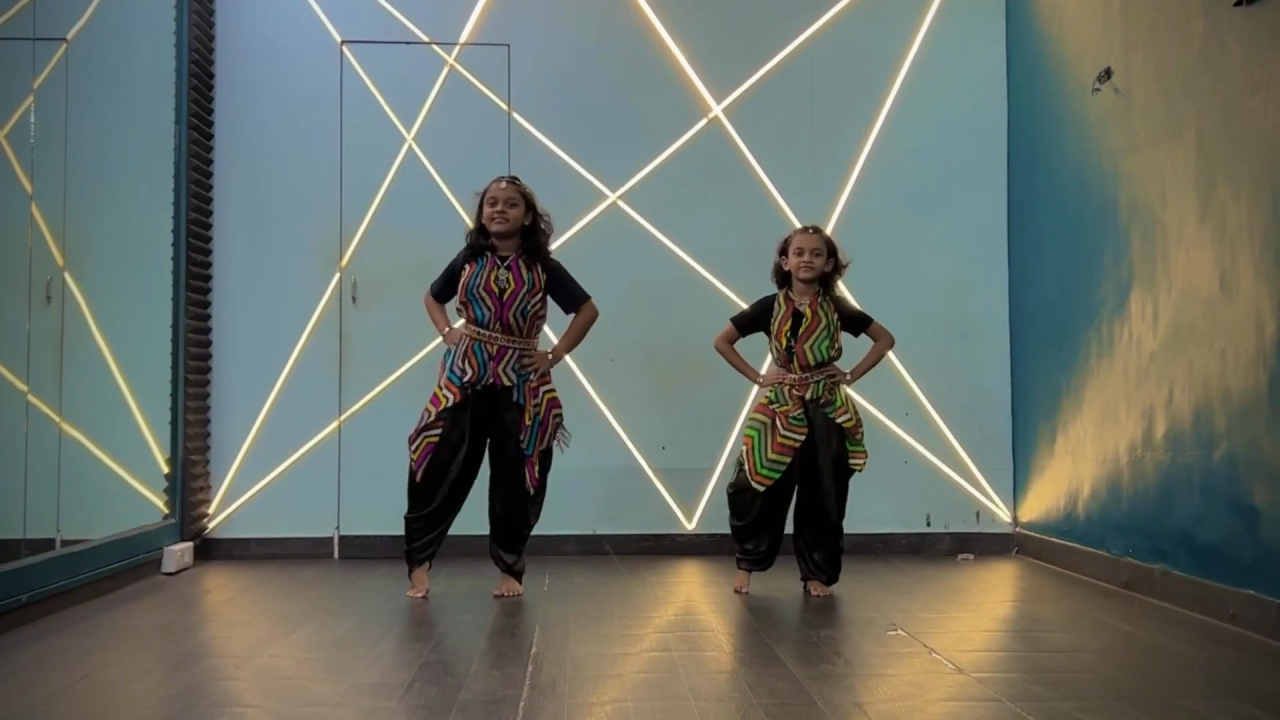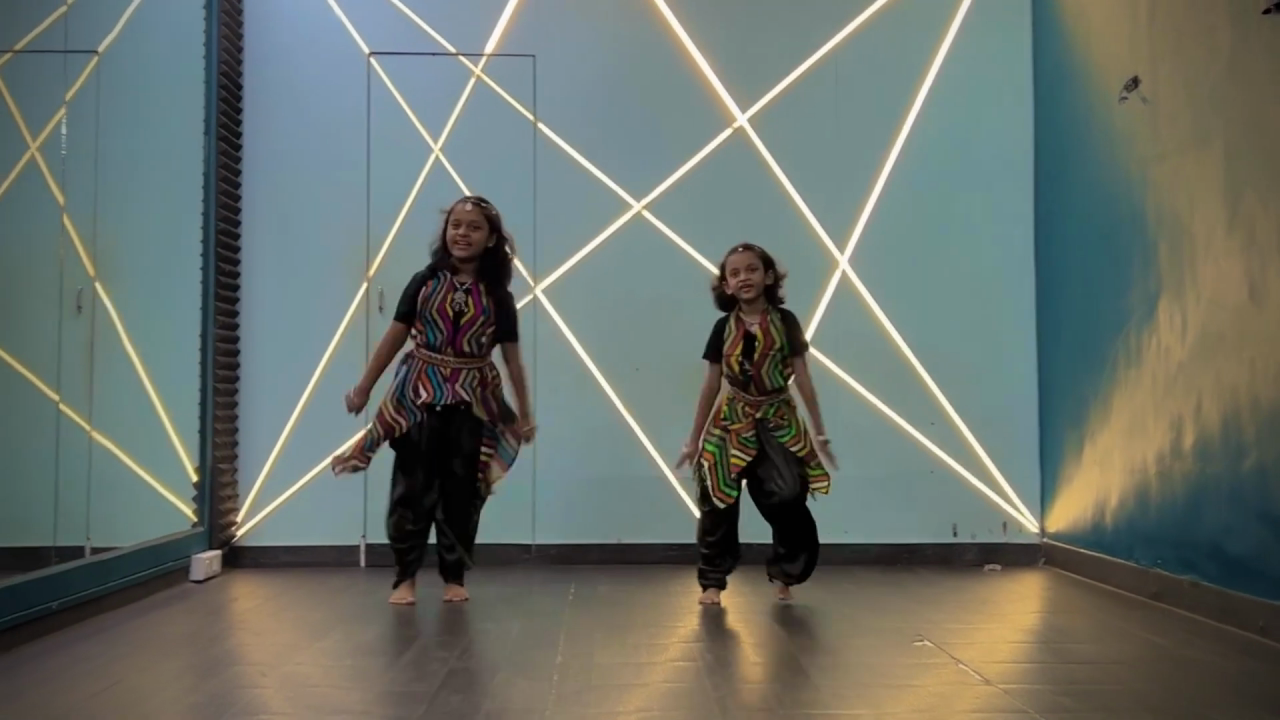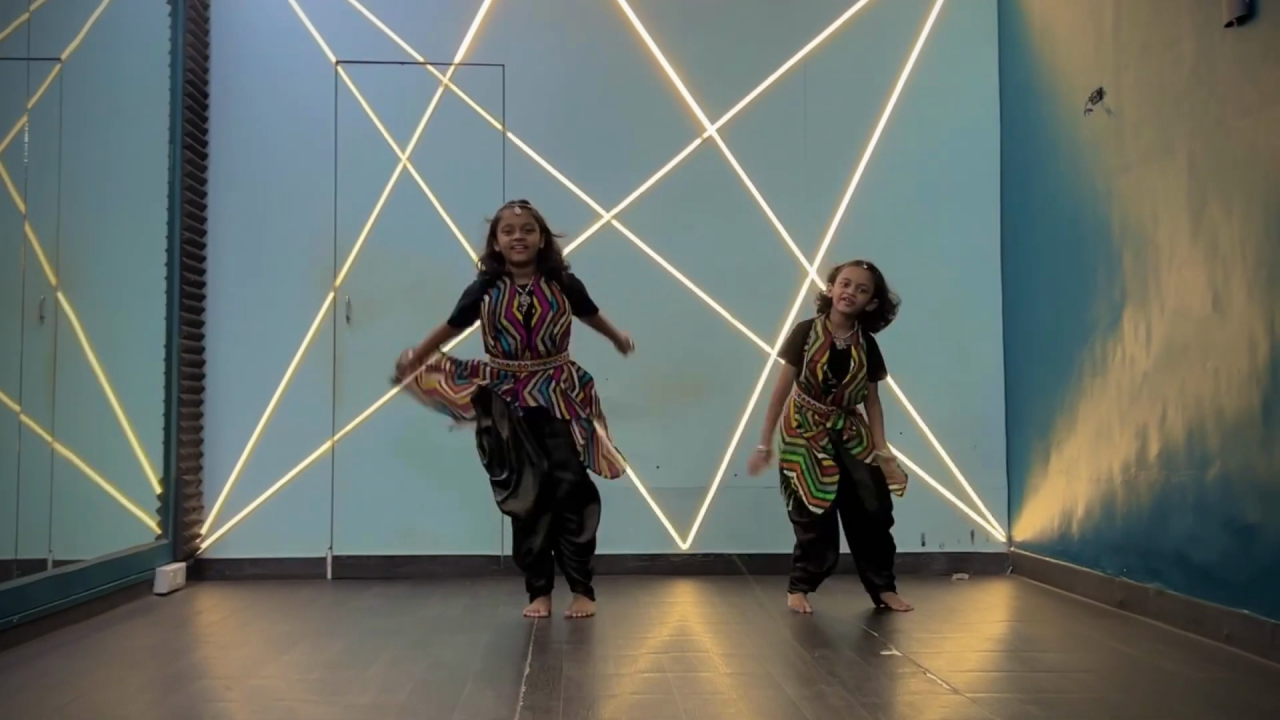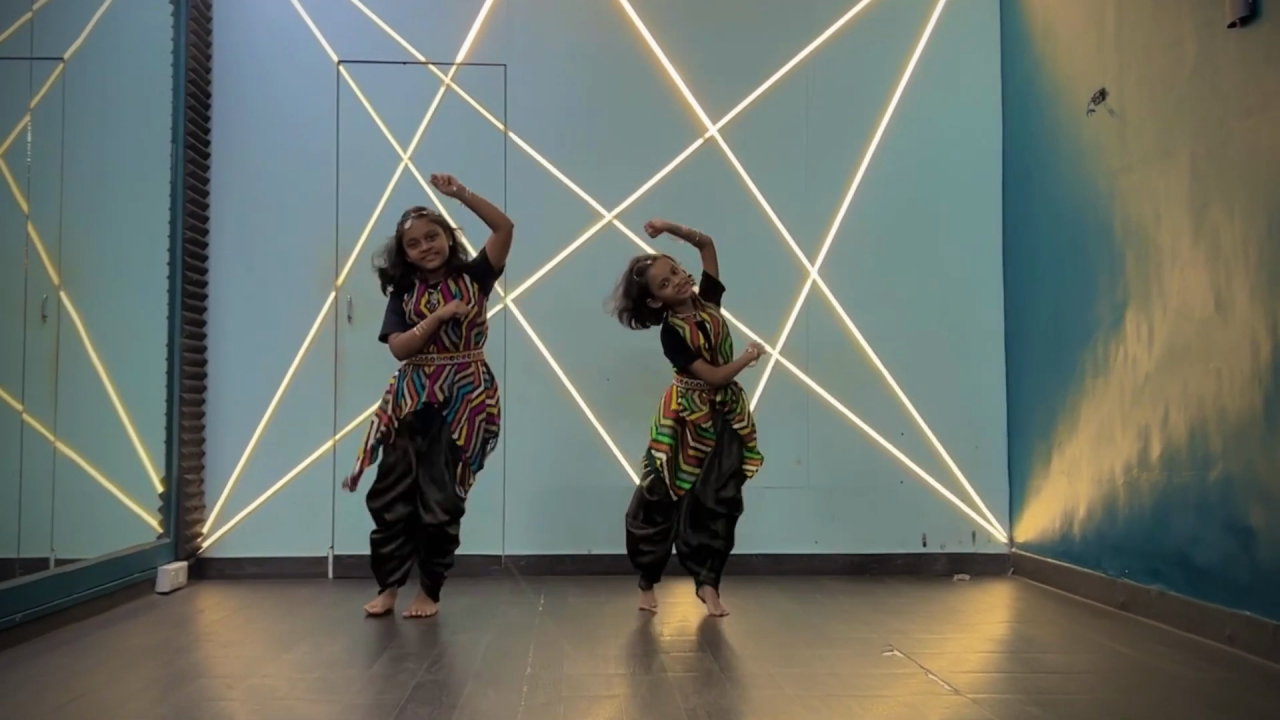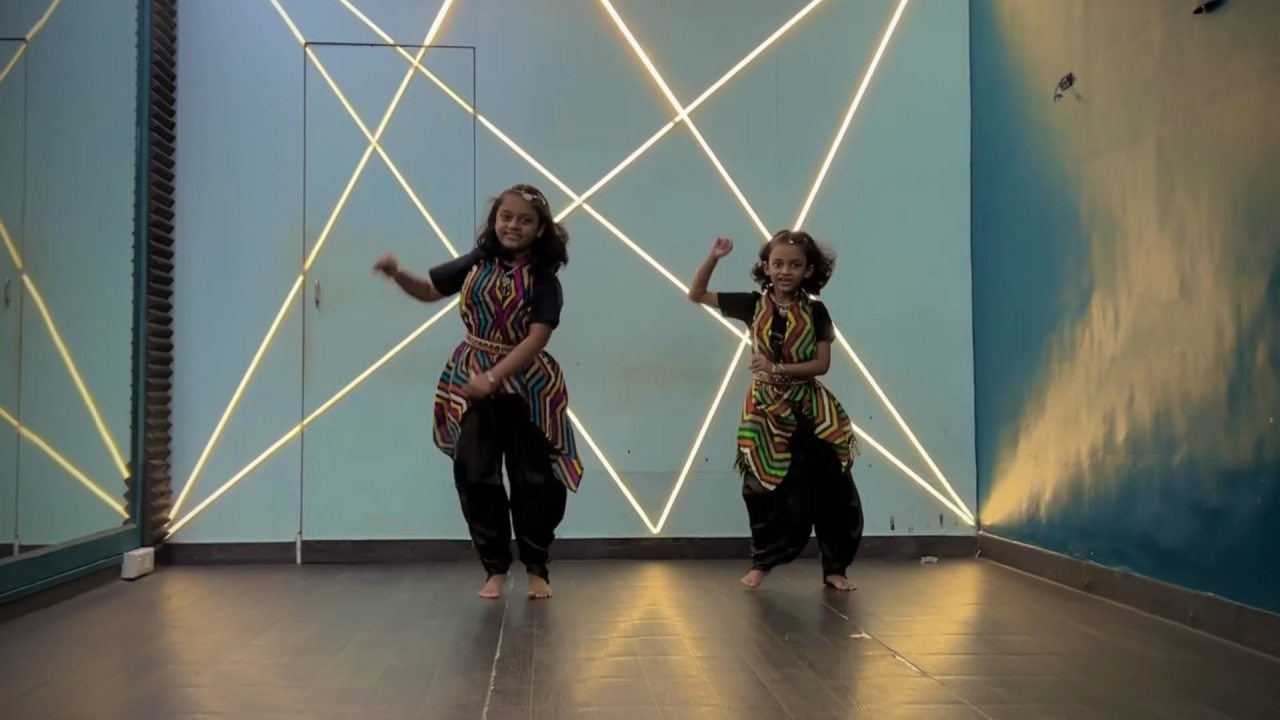
dt=1s
person 1, frame 1
left shoulder: (543, 268)
right shoulder: (469, 260)
left elbow: (587, 310)
right elbow: (432, 298)
left wrist: (555, 355)
right wrist: (447, 333)
left hip: (518, 386)
right hip: (465, 378)
left knee: (517, 480)
right knee: (438, 471)
left ankle: (510, 570)
right ankle: (420, 563)
person 1, frame 2
left shoulder: (497, 294)
right shoulder: (424, 282)
left elbow: (511, 356)
right elbow: (396, 335)
left wrist: (524, 414)
right wrist: (364, 387)
left hip: (470, 399)
right hip: (419, 393)
left knee: (459, 492)
right knee: (413, 489)
left ankle: (453, 578)
right ankle: (405, 578)
person 1, frame 3
left shoulder: (563, 285)
right shoulder: (483, 291)
left elbow: (591, 315)
right elbow: (450, 328)
left wrist: (618, 338)
right wrist: (417, 356)
left hip: (557, 398)
right hip: (505, 400)
left knee: (571, 491)
right knee: (523, 497)
left ankle: (581, 588)
right ankle: (539, 590)
person 1, frame 4
left shoulder: (473, 278)
right shoulder: (403, 295)
left elbow: (504, 228)
right elbow: (399, 347)
left wrist: (460, 194)
right wrist: (440, 314)
left hip: (465, 396)
right hip: (414, 397)
left knee: (440, 493)
right knee: (395, 489)
left ankle: (430, 591)
right ankle: (389, 586)
person 1, frame 5
left shoulder: (544, 280)
right shoulder: (473, 265)
left elbow: (535, 339)
right elbow: (426, 291)
left wrist: (494, 376)
right wrist: (397, 273)
left hip: (526, 384)
right hip: (471, 380)
left knee: (533, 479)
right knee: (477, 477)
left ankle: (536, 569)
right ankle: (495, 568)
person 2, frame 1
left shoulder: (836, 307)
right shoulder: (769, 306)
left elbow: (885, 340)
right elbow: (722, 341)
left wrist: (851, 376)
right wrist: (756, 376)
left hip: (826, 407)
right hip: (780, 408)
left knee: (823, 496)
right knee: (759, 490)
left ankle: (816, 573)
right ankle: (747, 564)
person 2, frame 2
left shoulder: (784, 321)
right shoulder: (724, 327)
left elbow: (803, 377)
right elbow: (711, 385)
left wrist: (819, 432)
right wrist: (694, 440)
left hip: (779, 419)
right hip: (733, 422)
left knee: (788, 497)
right knee: (719, 506)
left ankle: (785, 572)
right ankle: (712, 581)
person 2, frame 3
left shoulder: (867, 345)
right shoulder: (807, 332)
left elbow: (872, 402)
right elbow: (782, 387)
left wrist: (884, 453)
right wrist: (765, 443)
left hip: (848, 430)
right hip: (805, 429)
left knee: (873, 509)
right knee: (815, 513)
left ankle: (883, 587)
right ankle: (800, 587)
person 2, frame 4
left shoulder: (708, 300)
right shoulder: (671, 333)
left elbow: (707, 246)
right elbow: (712, 376)
left wrist: (672, 229)
right wrist: (748, 357)
left hip: (725, 412)
right hip: (688, 416)
left knee: (720, 498)
right knee: (662, 497)
left ankle: (707, 582)
right ankle: (647, 580)
person 2, frame 5
left shoulder: (815, 312)
right shoulder: (752, 306)
left elbow: (821, 365)
right elbow: (696, 295)
left wrist: (779, 370)
right wrist: (713, 259)
left hip: (811, 408)
right hip: (766, 409)
left knee: (832, 490)
right knee: (766, 491)
left ankle: (835, 567)
right ankle: (764, 561)
